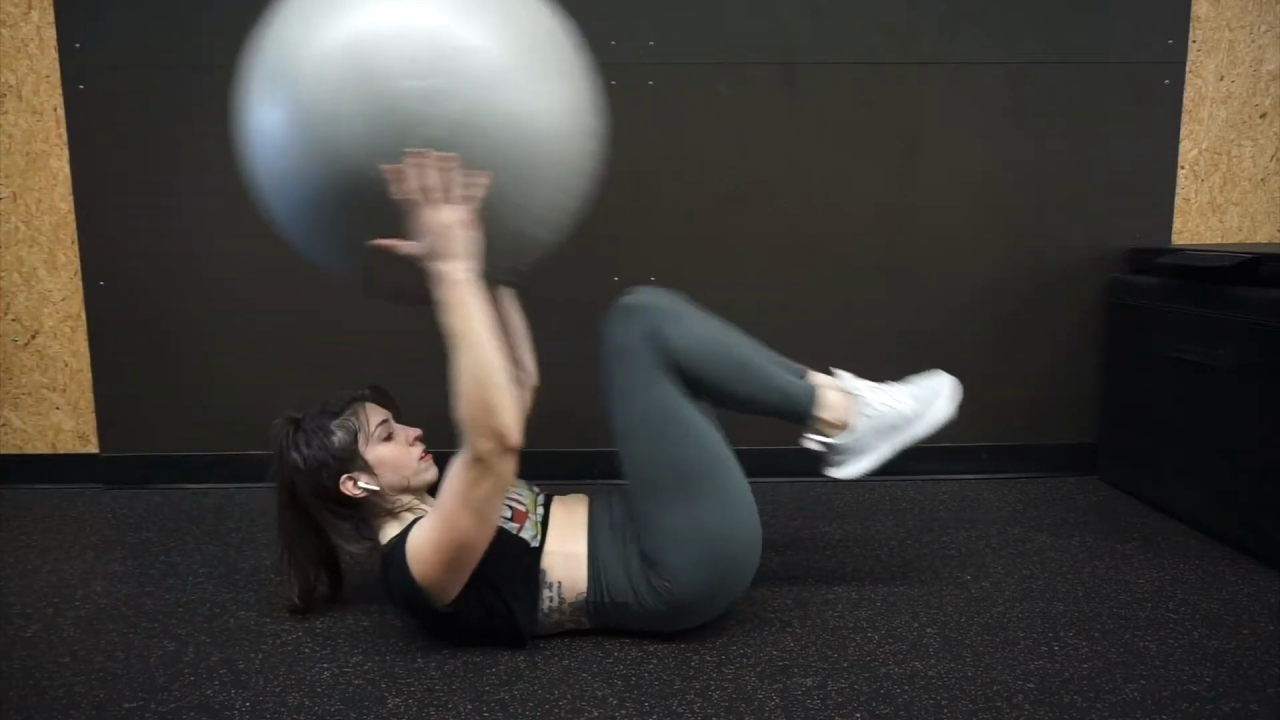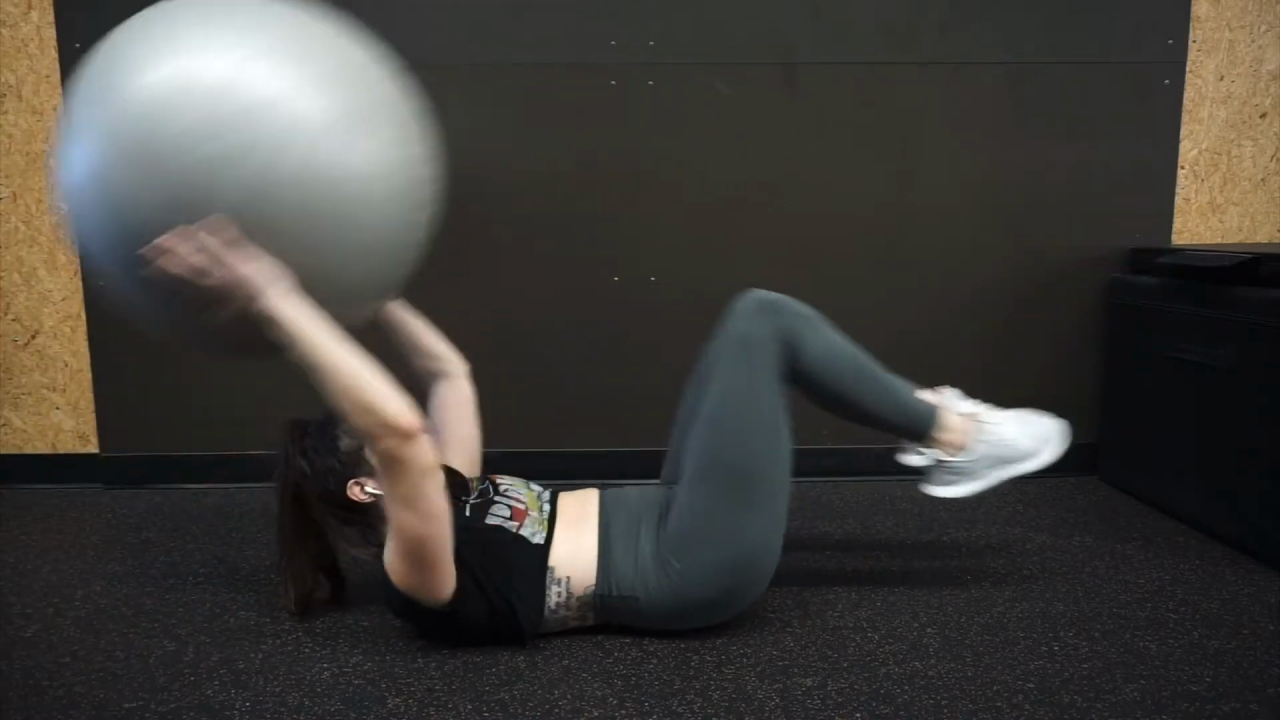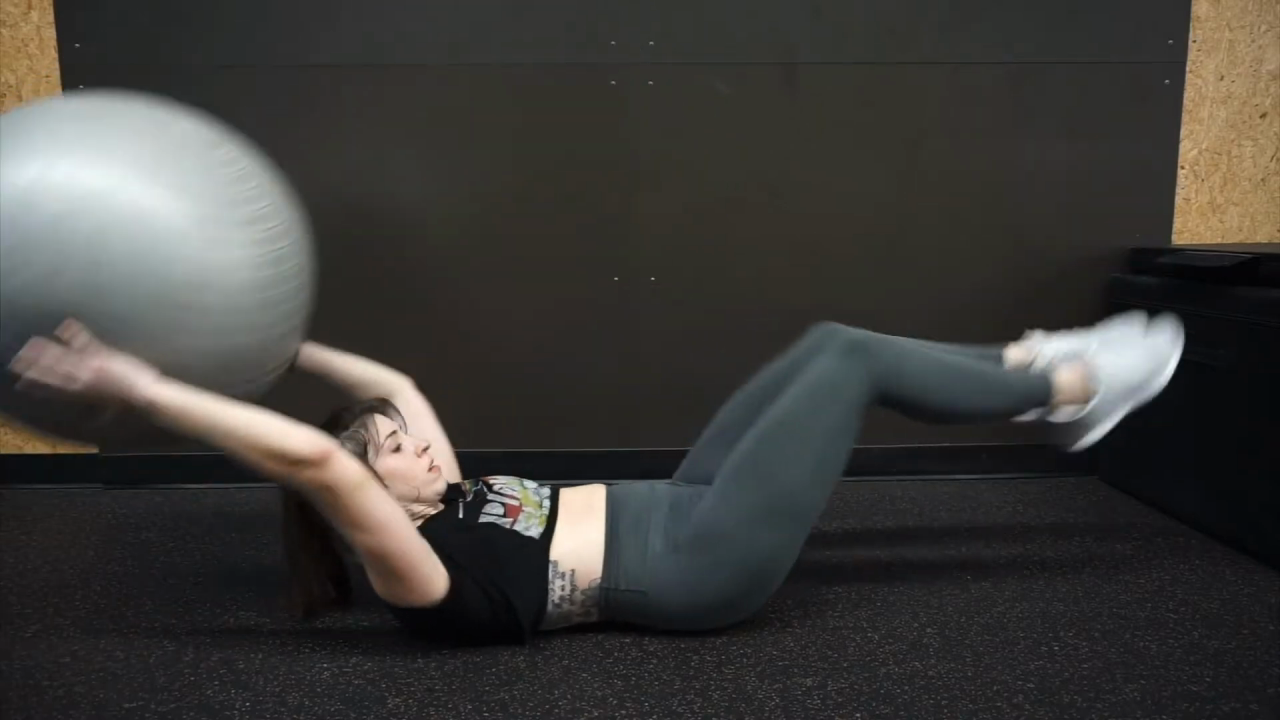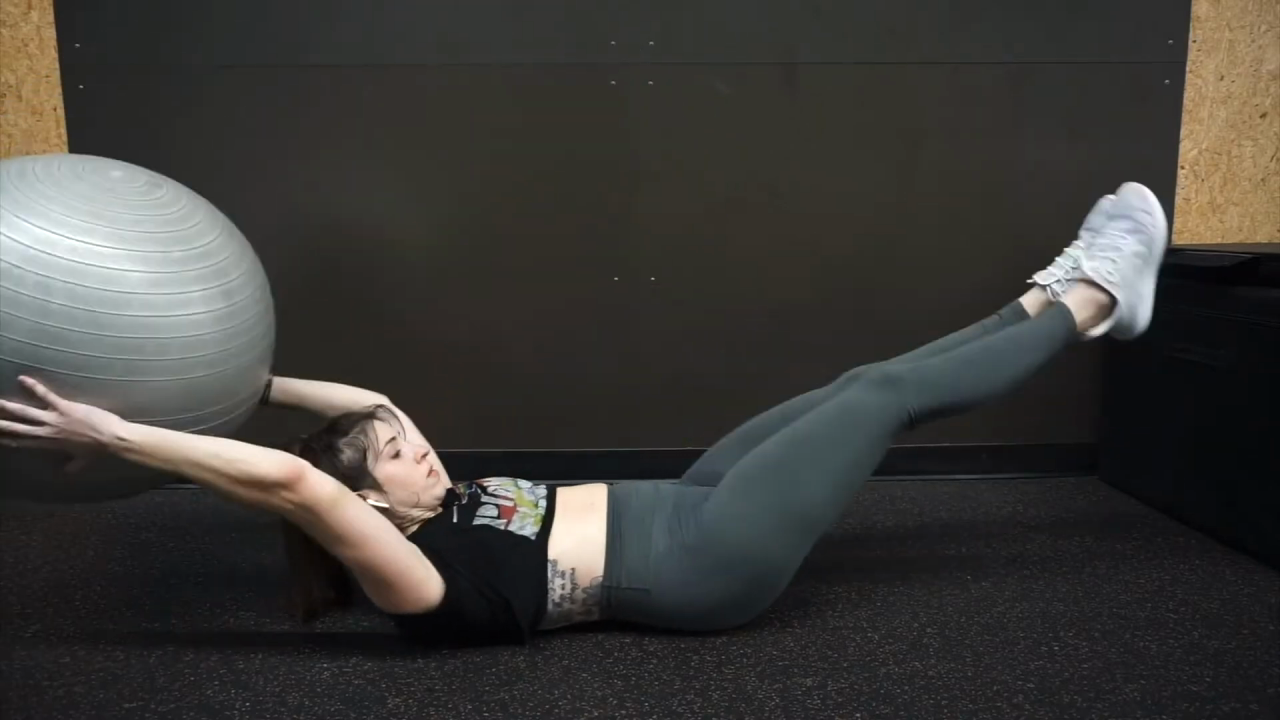
dt=0.2s
person 1, frame 1
left shoulder: (447, 508)
right shoulder: (427, 565)
left elbow: (518, 379)
right elbow: (495, 437)
left wrist: (478, 269)
right wrist: (453, 268)
left hip: (672, 543)
right hip: (691, 569)
left knee: (647, 328)
right knee: (639, 319)
left ankle: (841, 407)
right ankle: (844, 416)
person 1, frame 2
left shoulder: (458, 503)
right shoulder: (424, 580)
left elbow: (453, 371)
right elbow: (401, 429)
right wrist: (278, 295)
left hip: (676, 524)
right hip: (697, 567)
left knee: (765, 323)
right knee: (760, 316)
left ankle: (933, 419)
right ankle: (951, 436)
person 1, frame 3
left shoulder: (446, 511)
right shoulder: (420, 582)
left elbow: (395, 387)
right elbow: (315, 454)
right wrist: (143, 388)
left hip: (681, 514)
right hip: (705, 564)
left knee: (830, 346)
right knee: (849, 360)
left ankle: (1037, 365)
right ankle: (1070, 388)
person 1, frame 4
left shoulder: (442, 517)
right shoulder: (420, 589)
left elbow: (373, 403)
right elbow: (292, 480)
left wrist: (251, 382)
right wrist: (117, 434)
left hip: (687, 516)
right hip: (708, 565)
left knee: (870, 386)
right knee: (879, 395)
left ankle: (1064, 298)
right ankle: (1091, 300)
